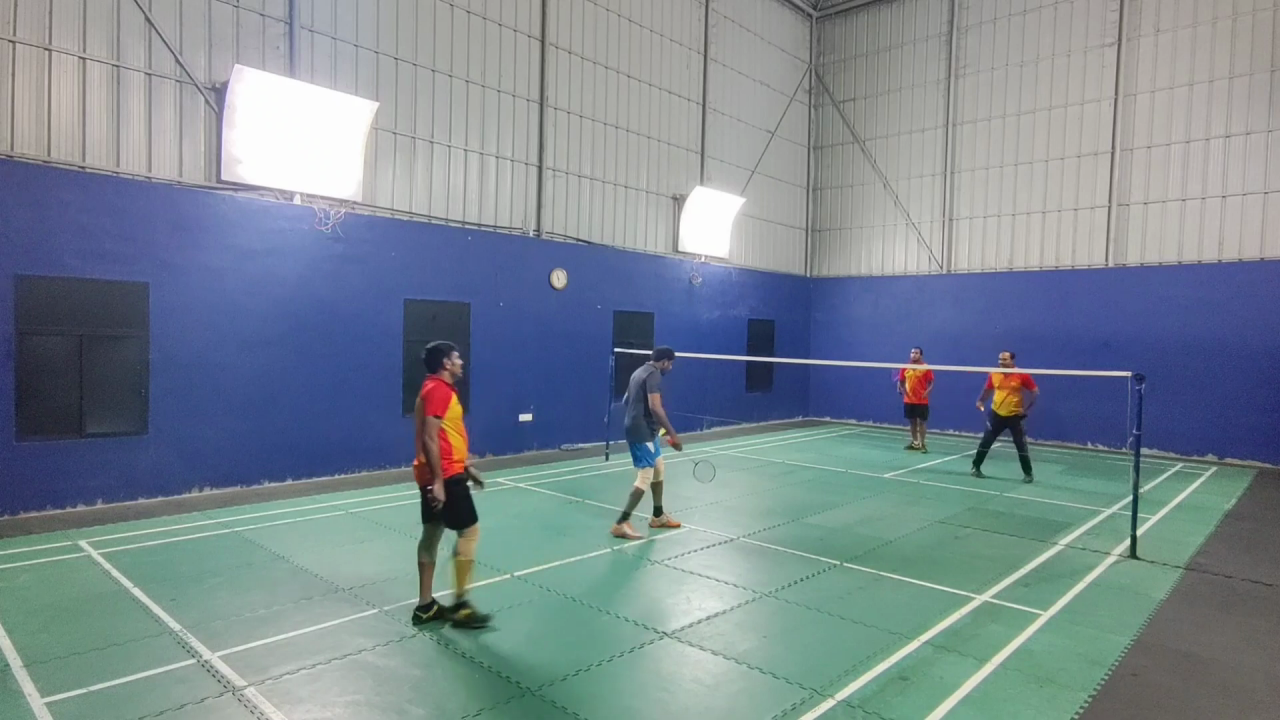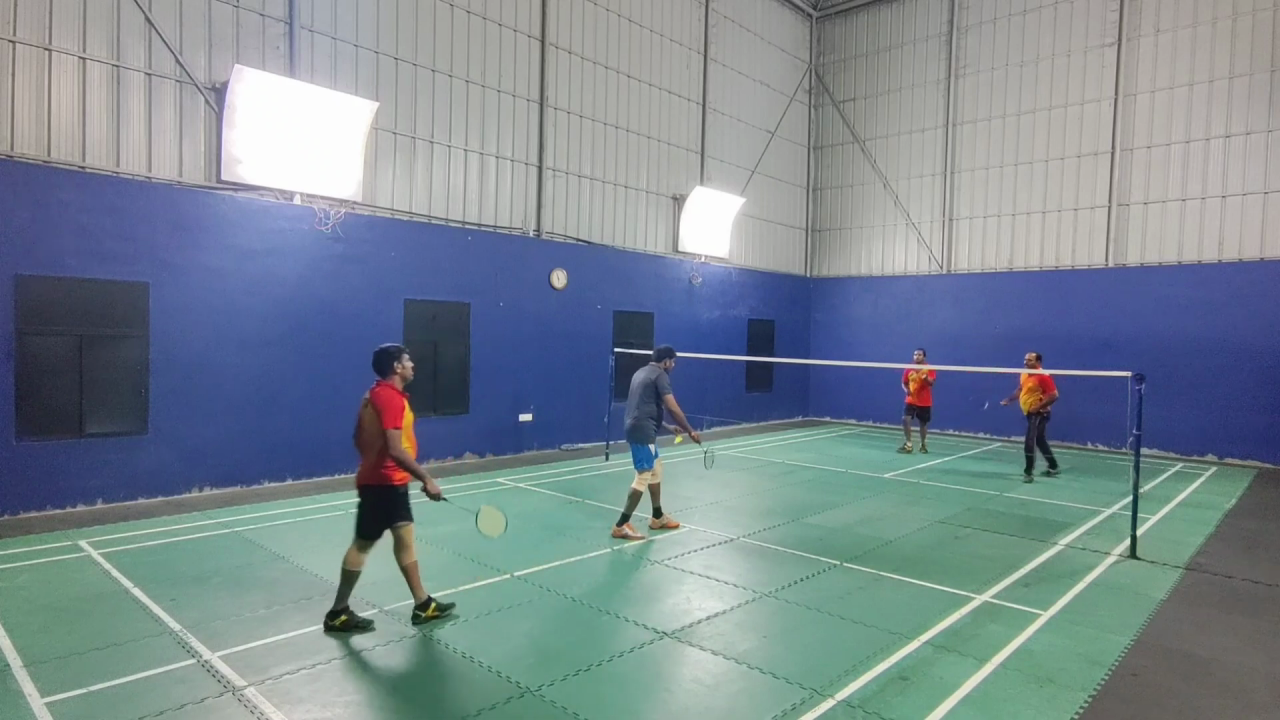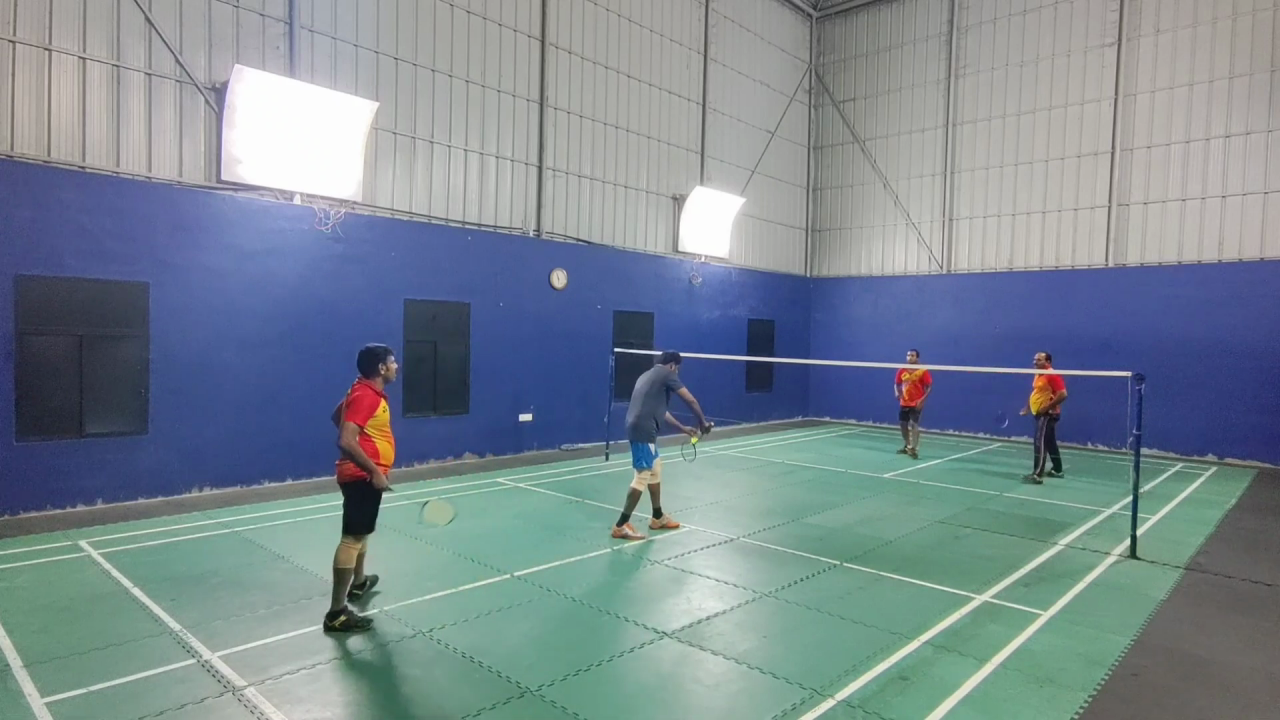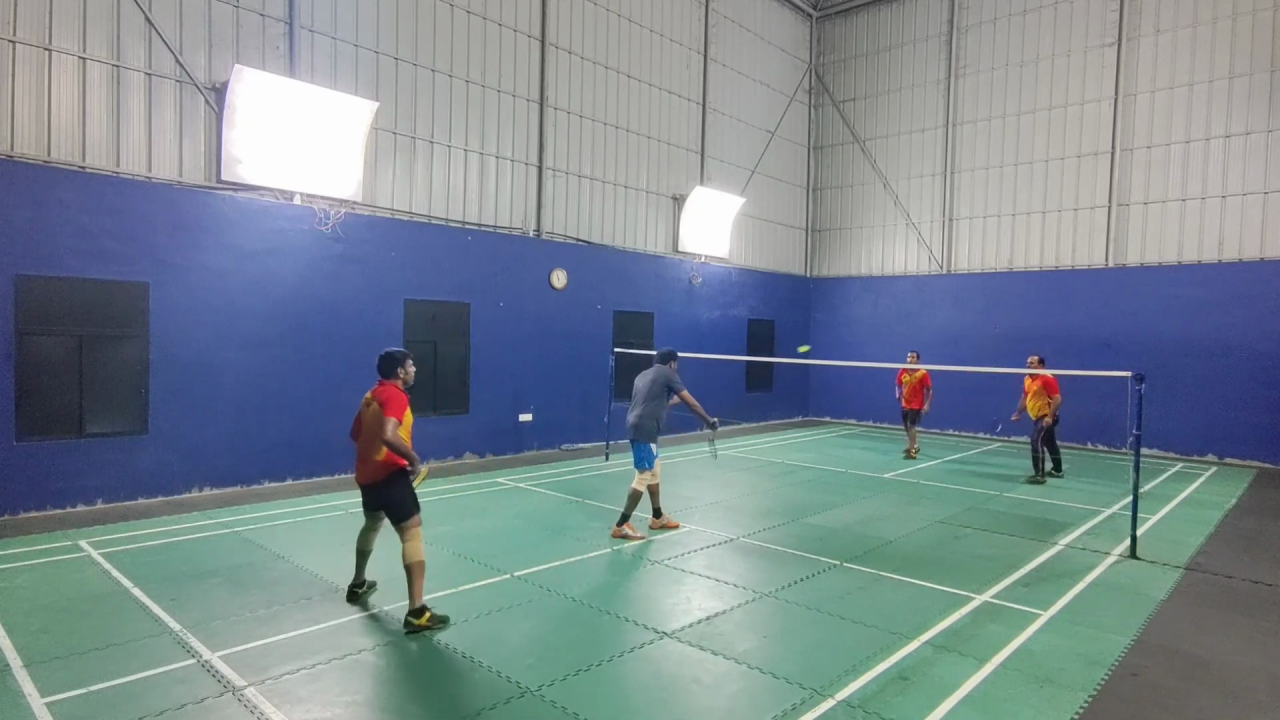
dt=0.5s
person 1, frame 1
left shoulder: (437, 390)
right shoulder: (438, 391)
right elbow: (429, 439)
left wrist: (469, 468)
right wrist: (438, 480)
left hip: (443, 475)
right hip: (443, 477)
left knee: (432, 534)
right knee: (469, 531)
left ankle: (425, 605)
right ankle: (461, 605)
person 1, frame 2
left shoulder: (377, 395)
right shoulder: (390, 398)
left elbow: (358, 437)
right elbow: (396, 450)
right wrist: (427, 479)
left hip: (389, 481)
right hip: (382, 483)
left knee: (404, 536)
right knee: (363, 543)
left ankle: (423, 604)
right ankle: (338, 613)
person 1, frame 3
left shoulder: (364, 391)
right shoulder: (367, 396)
left elbow: (337, 418)
right elbow: (346, 441)
right wrist: (374, 472)
left hip: (359, 475)
right hip: (362, 477)
left knee: (357, 532)
right knee: (352, 539)
left ankle: (358, 581)
right ankle: (337, 613)
person 1, frame 4
left shoulder: (372, 396)
right shoulder: (395, 396)
left elbow: (355, 434)
right elbow: (388, 436)
right wrist: (413, 458)
left hip: (367, 473)
right hip: (389, 473)
left knee: (372, 524)
right knee: (412, 534)
left ankle: (358, 584)
right ankle: (417, 612)
person 2, frame 1
left shoulder: (640, 372)
right shoulder: (653, 375)
left elbow: (626, 400)
right elbow: (655, 408)
right wrist: (672, 434)
left hip: (642, 430)
right hip: (641, 431)
left knee: (658, 469)
right knee: (645, 477)
left ankle: (658, 516)
right ankle: (621, 524)
person 2, frame 2
left shoulder: (642, 373)
right shoulder: (659, 376)
right elbow: (673, 408)
left wrist: (666, 426)
right wrist: (690, 431)
left hip: (638, 428)
right hip: (643, 431)
left knee: (656, 470)
right knee: (643, 477)
left ankle: (658, 517)
right ankle: (621, 526)
person 2, frame 3
left shoulder: (648, 375)
right shoulder: (666, 374)
right elbow: (690, 400)
left wrist: (683, 428)
right wrist: (703, 422)
left hip: (640, 428)
right hip: (643, 430)
left knee: (655, 470)
right knee: (642, 476)
left ankle: (658, 517)
right ankle: (621, 525)
person 2, frame 4
left shoulder: (644, 375)
right shoulder: (668, 374)
right elbow: (690, 402)
left wrist: (671, 401)
right wrist: (709, 420)
left hip: (637, 427)
right hip: (644, 430)
left knee: (654, 470)
right knee: (643, 476)
left ankle: (657, 517)
right ankle: (621, 525)
